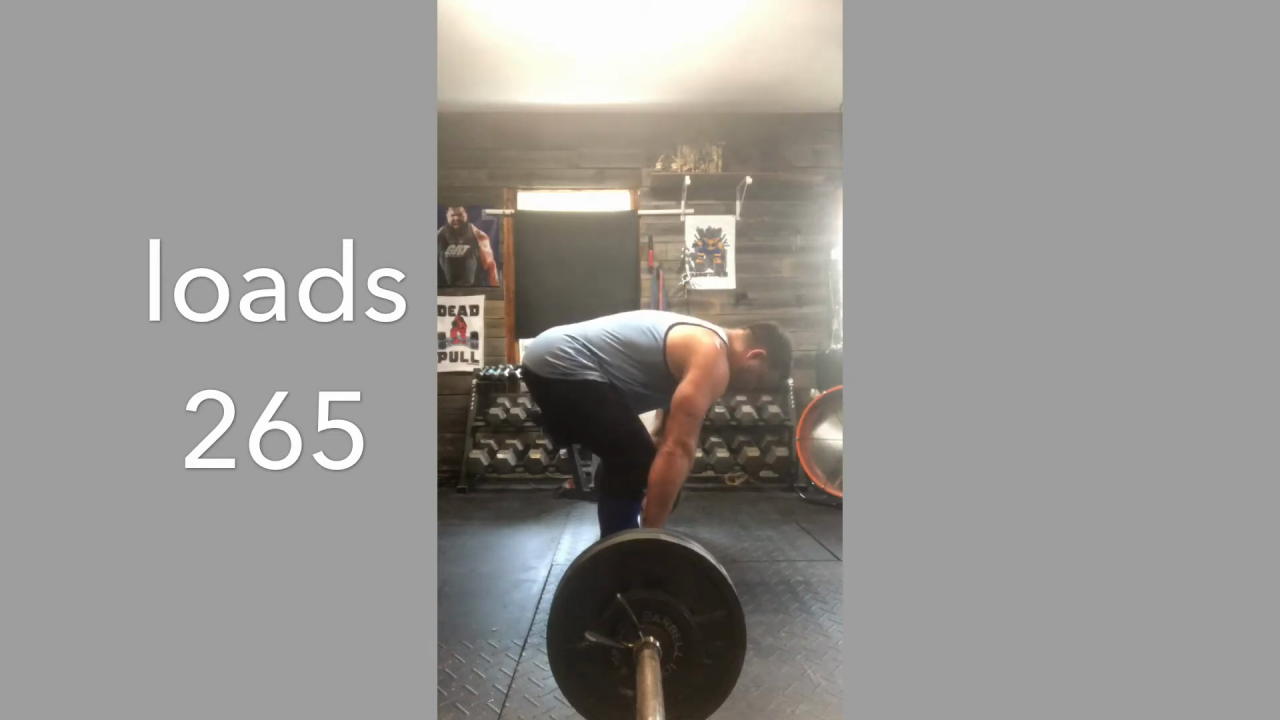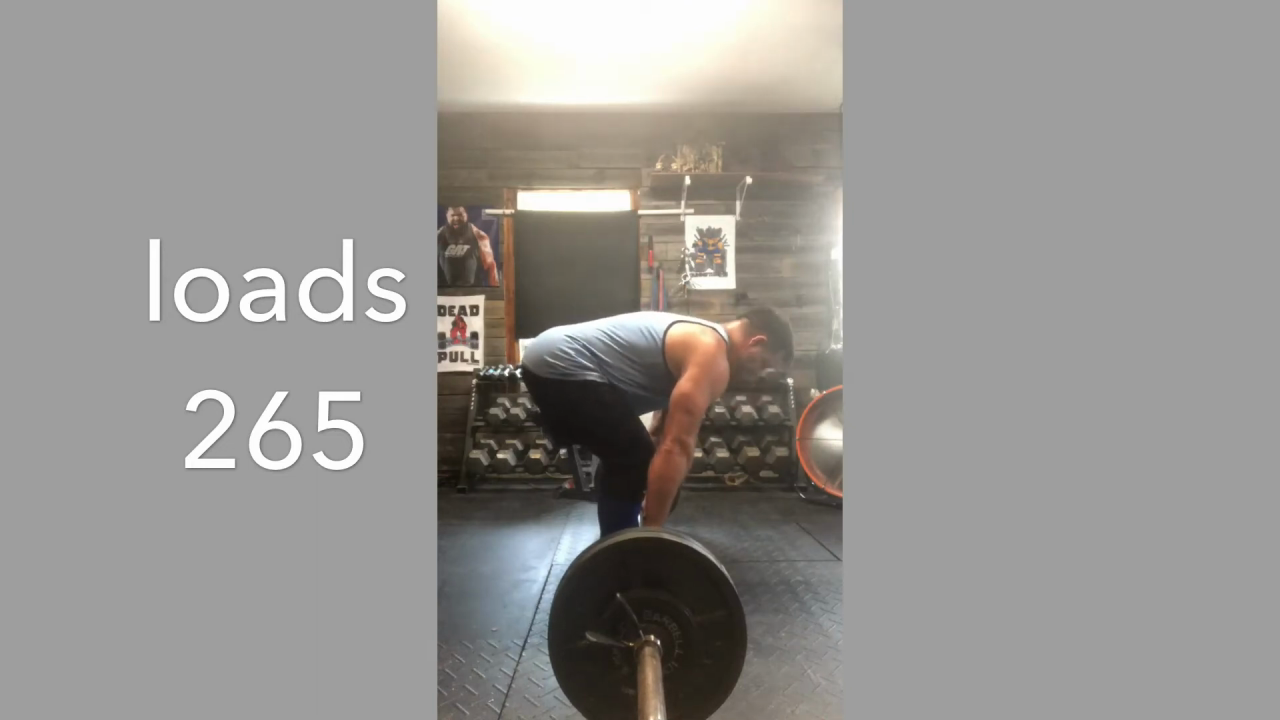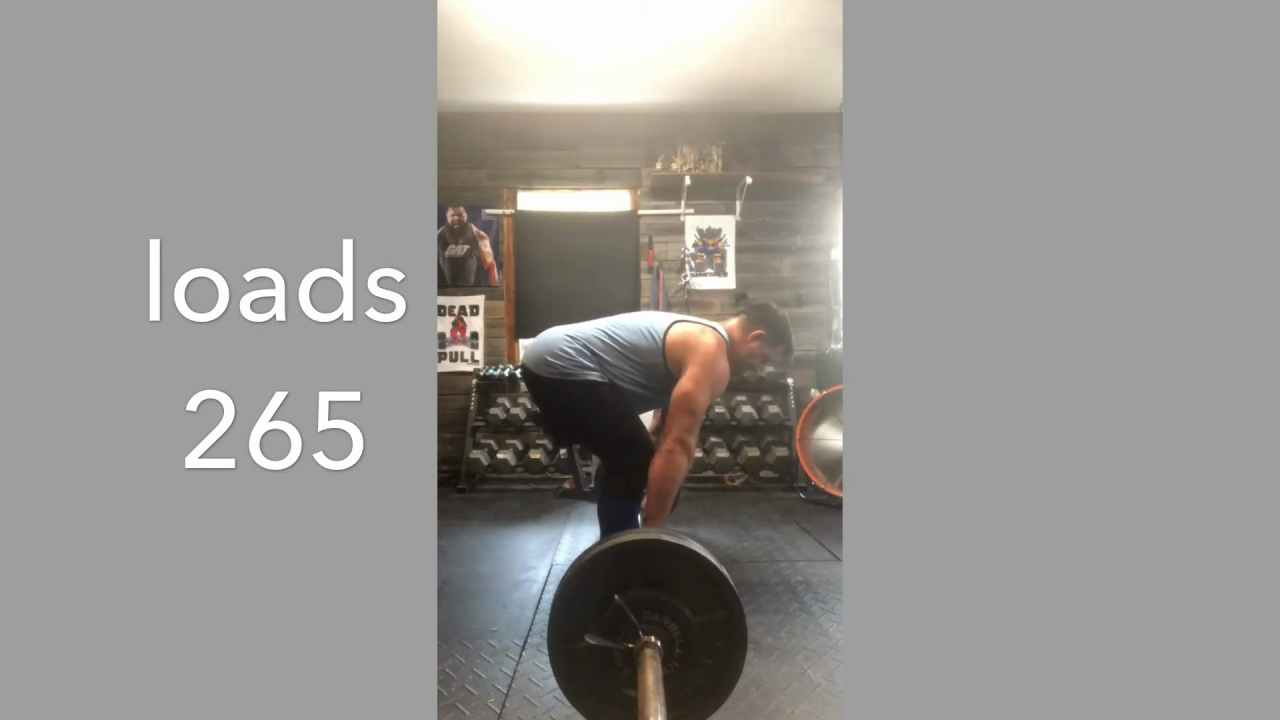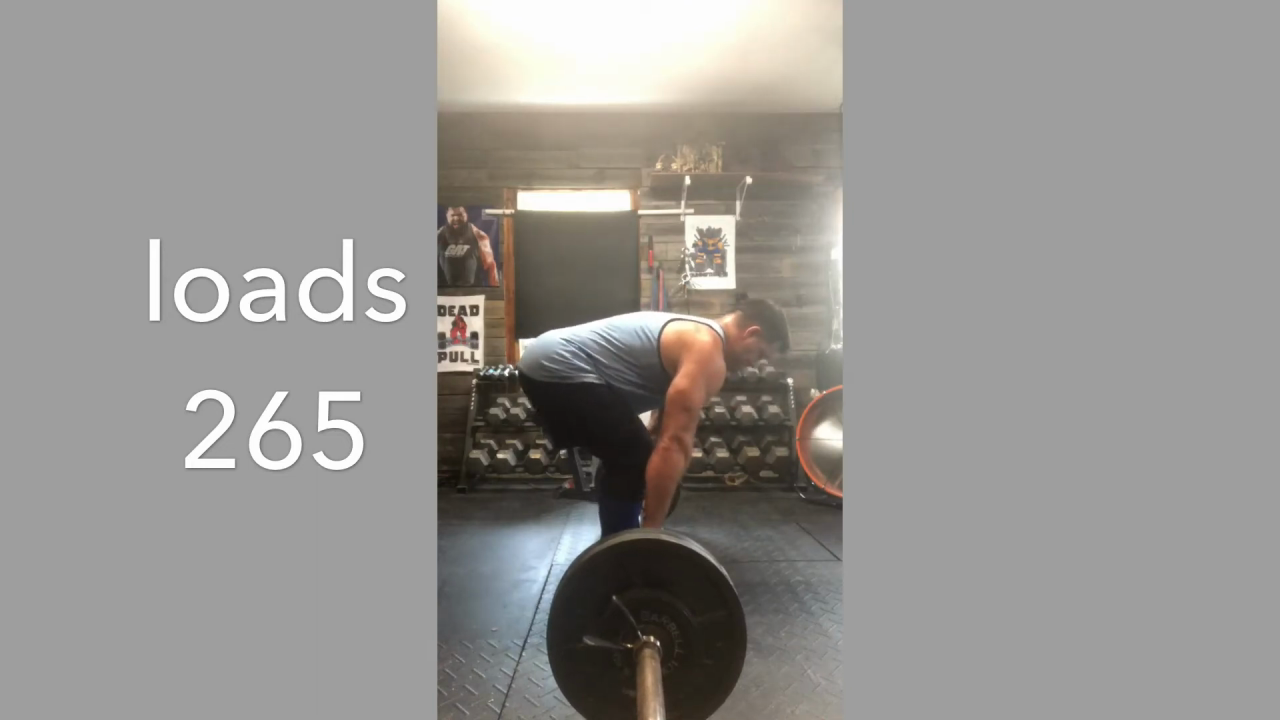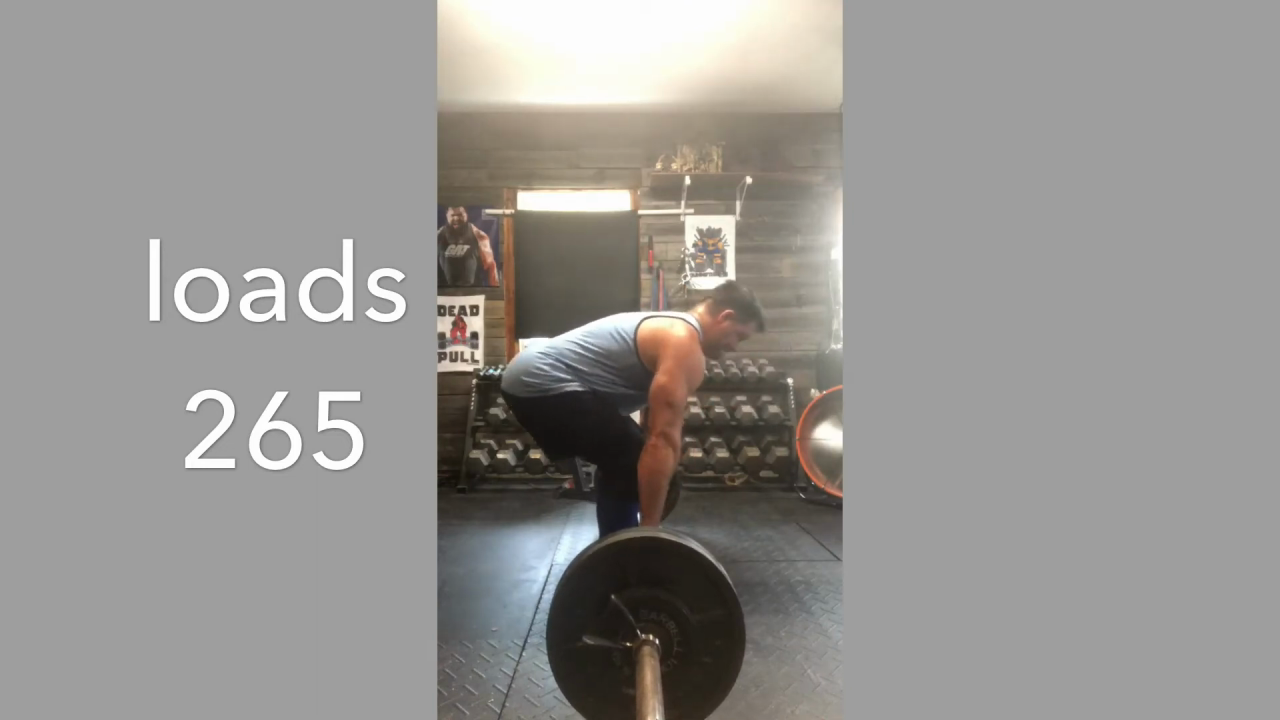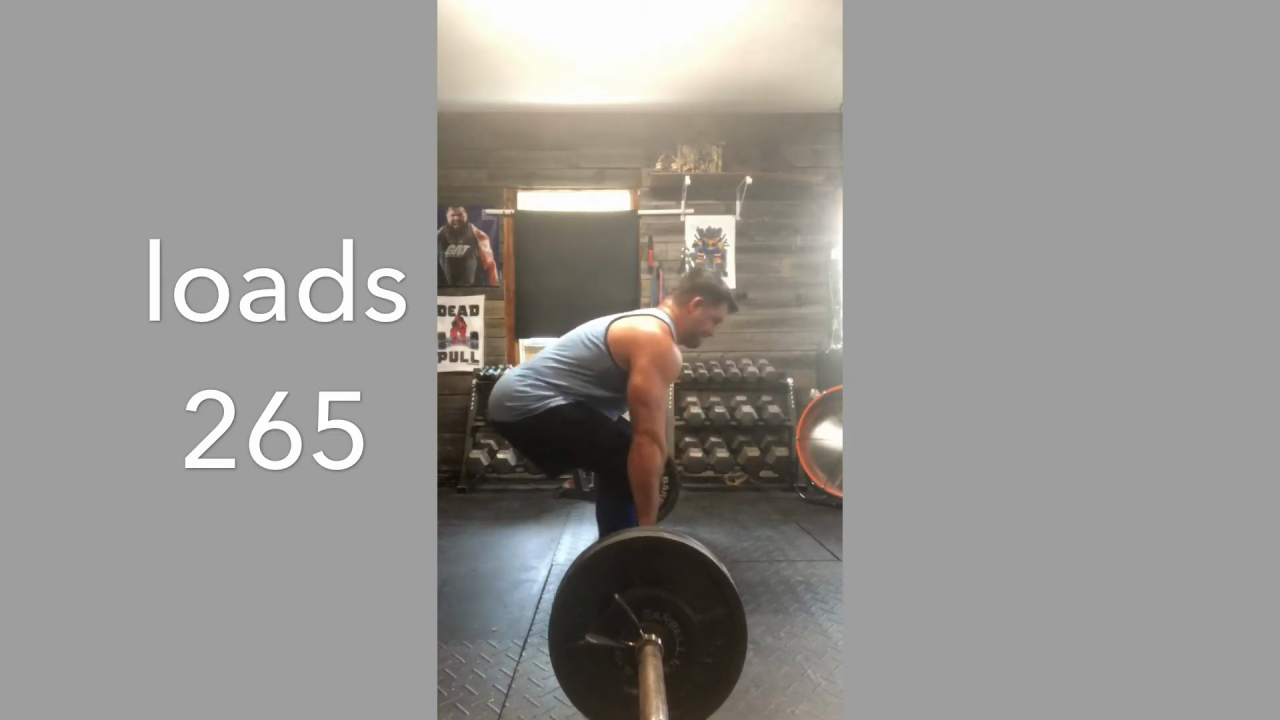
dt=0.4s
person 1, frame 1
left shoulder: (701, 341)
right shoulder: (712, 358)
left elbow: (668, 439)
right elbow: (678, 449)
right wrist: (651, 532)
left hip: (547, 358)
right hip: (562, 366)
left knee: (625, 459)
right knee: (634, 461)
person 1, frame 2
left shoulder: (699, 338)
right shoulder: (712, 355)
left elbow: (666, 435)
right elbow: (677, 446)
right wrist: (651, 530)
left hip: (546, 357)
right hip: (561, 366)
left knee: (625, 458)
right knee: (634, 461)
person 1, frame 3
left shoulder: (699, 337)
right shoulder: (712, 353)
left elbow: (666, 433)
right elbow: (678, 446)
right wrist: (652, 531)
left hip: (546, 357)
right hip: (561, 365)
left knee: (625, 458)
right knee: (634, 461)
person 1, frame 4
left shoulder: (696, 333)
right shoulder: (707, 351)
left elbow: (664, 434)
right elbow: (675, 444)
right wrist: (651, 530)
left hip: (545, 361)
right hip: (557, 368)
left knee: (628, 459)
right knee: (635, 461)
person 1, frame 5
left shoulder: (673, 329)
right shoulder: (685, 346)
left elbow: (655, 430)
right elbow: (664, 440)
right wrist: (649, 527)
left hip: (532, 375)
right hip: (540, 383)
left knee: (624, 459)
right knee: (630, 463)
person 1, frame 6
left shoulder: (647, 327)
right shoulder: (658, 342)
left elbow: (642, 432)
right elbow: (649, 439)
right wrist: (647, 525)
left hip: (524, 396)
right hip: (527, 404)
left knee: (622, 459)
right knee: (627, 465)
